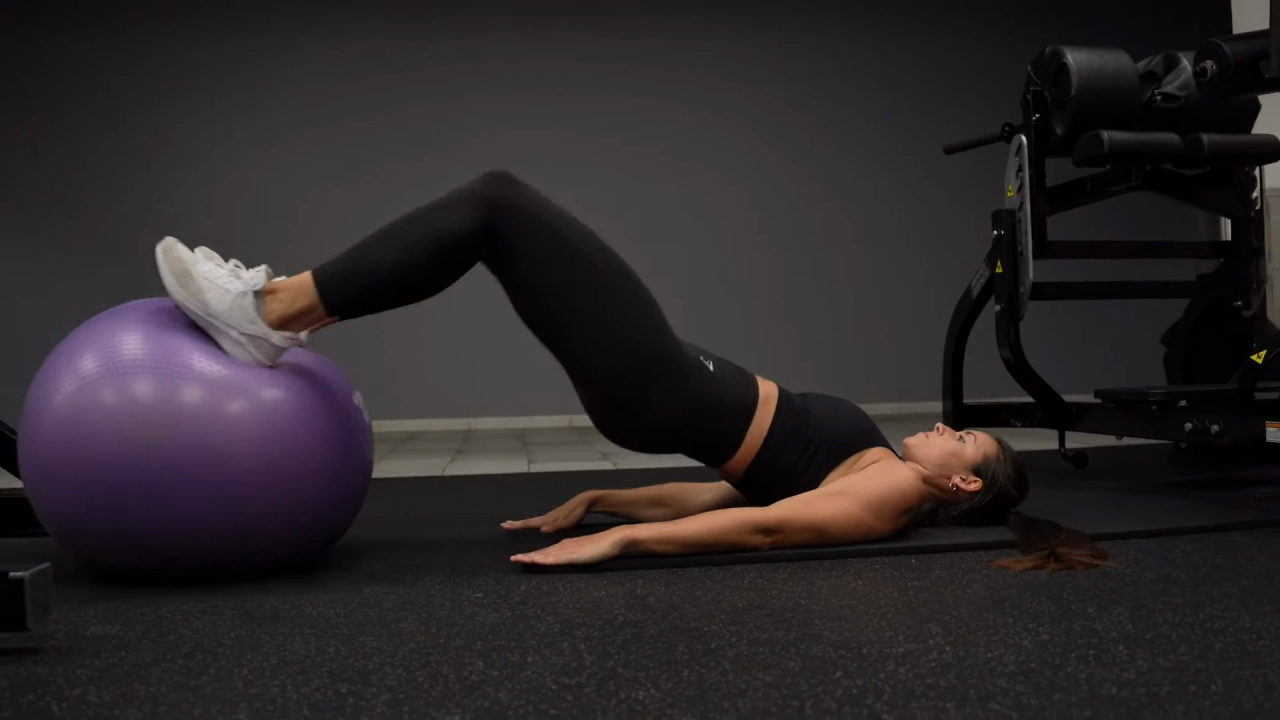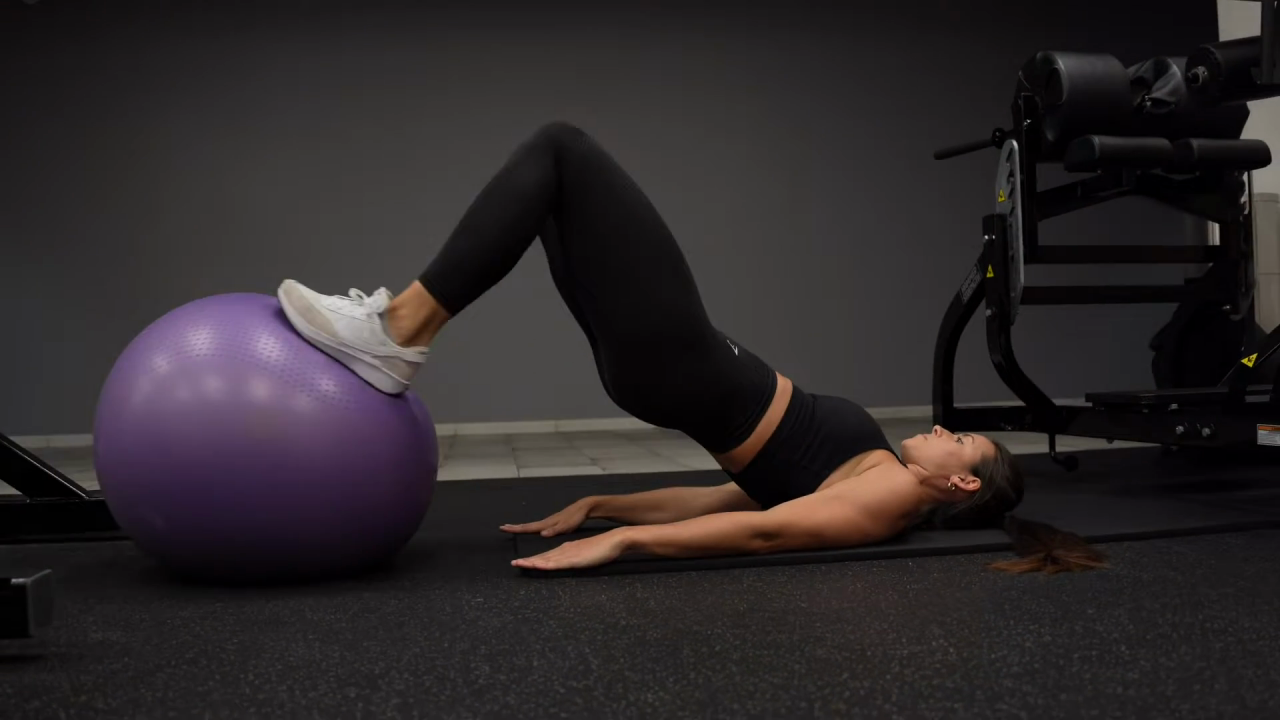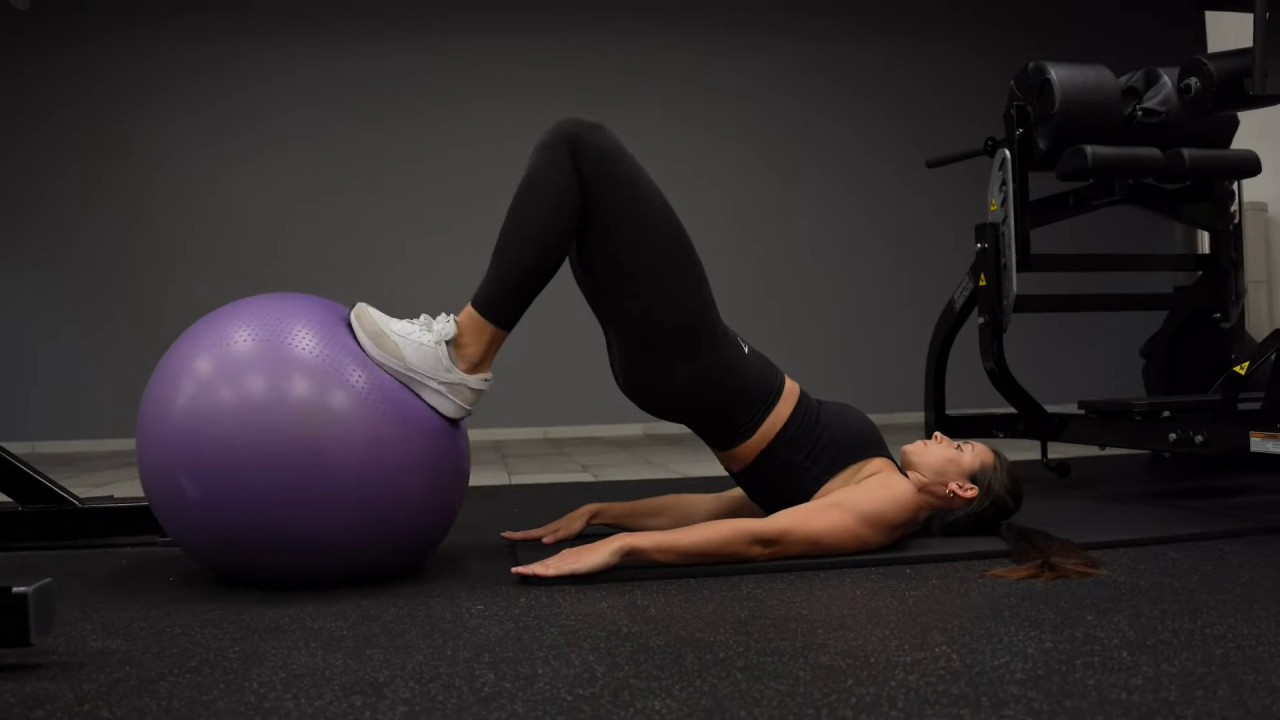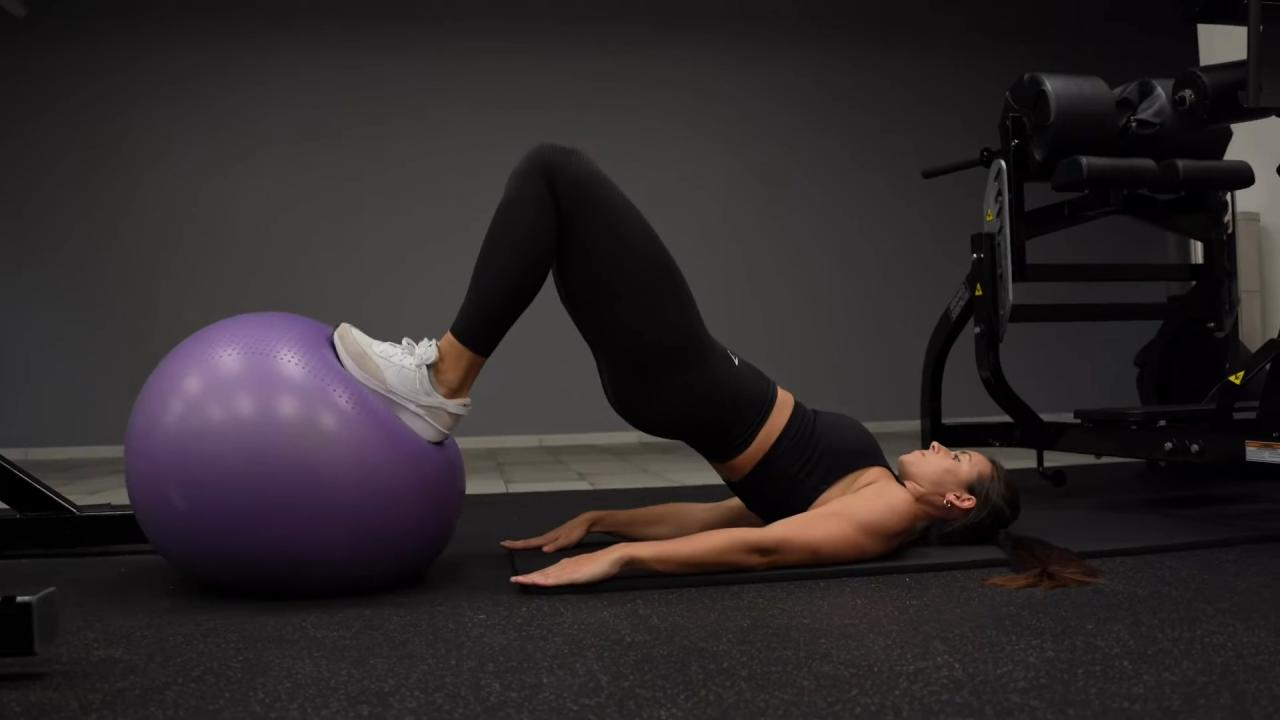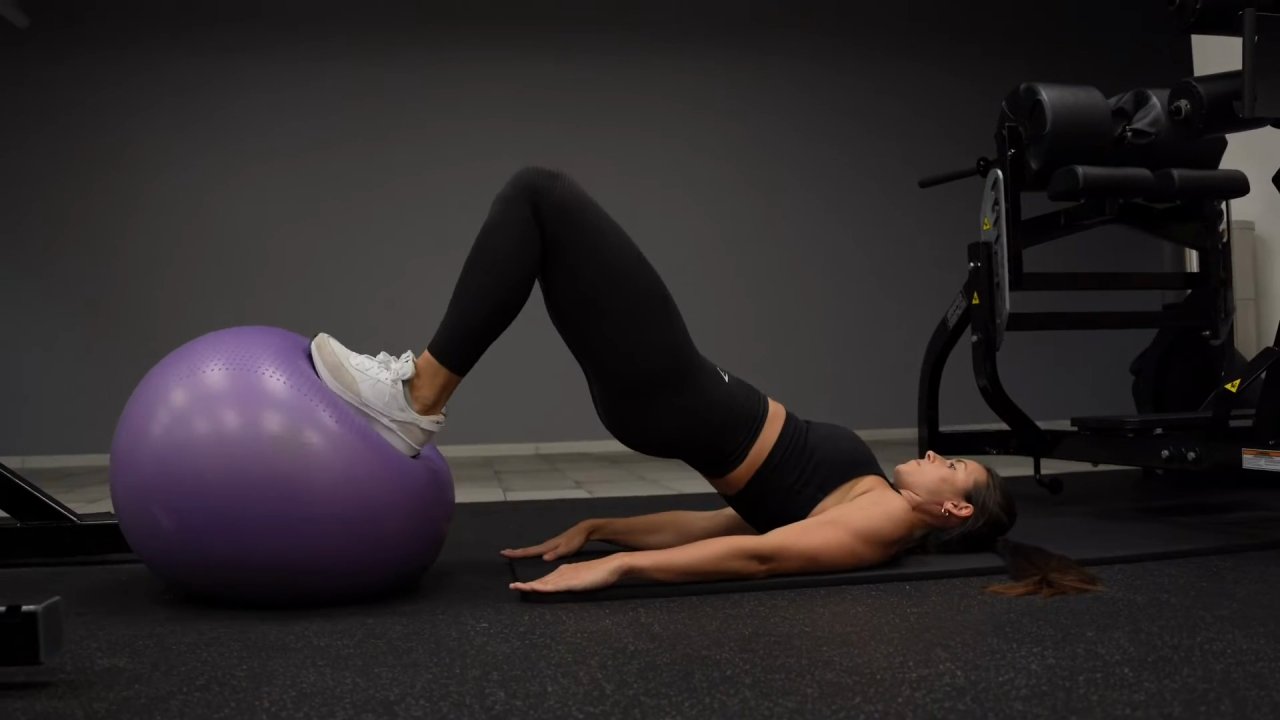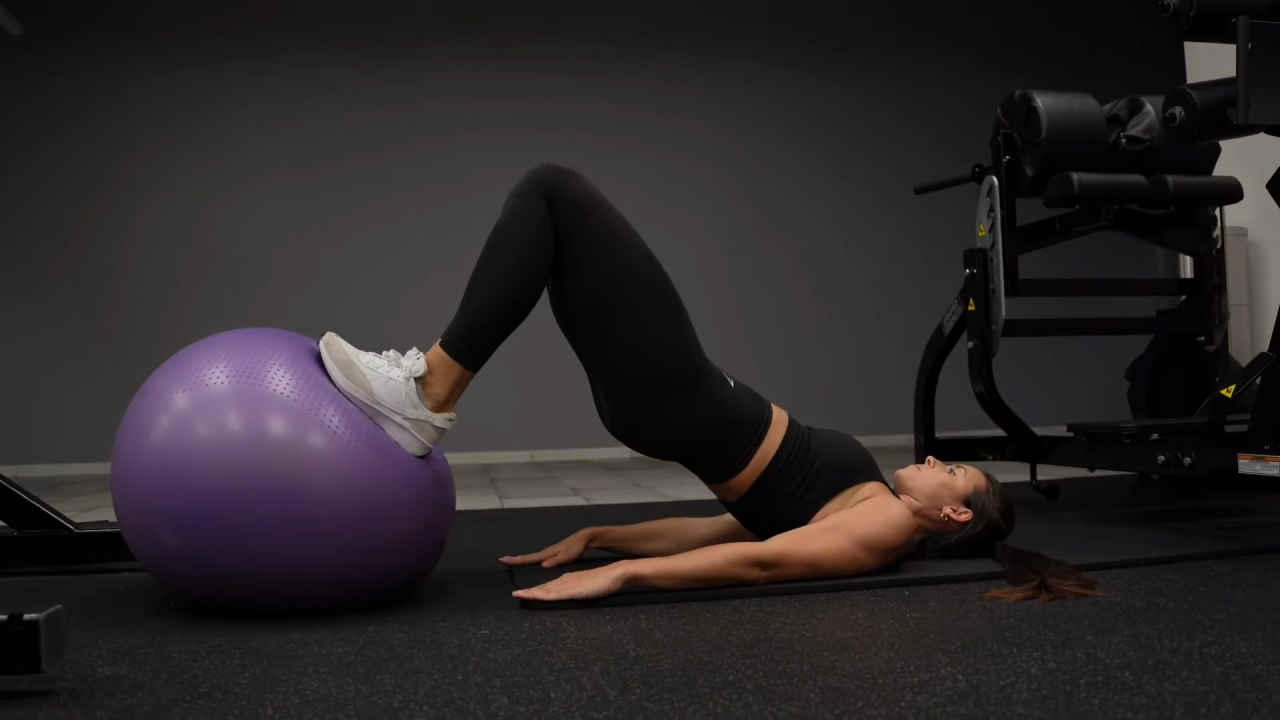
dt=0.2s
person 1, frame 1
left shoulder: (894, 496)
right shoulder: (885, 473)
left elbow: (765, 523)
left wrist: (614, 536)
right wrist: (596, 500)
left hip: (659, 392)
right hip: (668, 393)
left knee: (497, 197)
right knee: (496, 214)
left ankle: (273, 311)
right ankle: (278, 309)
person 1, frame 2
left shoulder: (889, 500)
right shoulder: (877, 478)
left elbow: (759, 529)
right elbow: (733, 494)
left wrist: (615, 541)
left hip: (675, 366)
right hip: (674, 367)
left knee: (560, 146)
right knee: (556, 173)
left ankle: (399, 330)
right ankle: (394, 327)
person 1, frame 3
left shoulder: (892, 504)
right shoulder: (884, 486)
left elbow: (766, 538)
left wrist: (619, 549)
left hip: (683, 363)
right hip: (684, 366)
left knee: (575, 142)
right knee: (579, 168)
left ankle: (462, 357)
right ankle: (461, 348)
person 1, frame 4
left shoulder: (891, 514)
right shoulder: (878, 495)
left elbow: (763, 547)
left wrist: (618, 558)
left hip: (678, 379)
right hip: (681, 382)
left knee: (551, 169)
right knee: (556, 188)
left ankle: (440, 381)
right ankle: (439, 371)
person 1, frame 5
left shoulder: (886, 522)
right shoulder: (874, 504)
left elbow: (759, 555)
left wrist: (615, 566)
left hip: (667, 399)
right hip: (671, 400)
left knee: (538, 194)
right knee: (543, 212)
left ankle: (416, 397)
right ankle: (417, 386)
person 1, frame 6
left shoulder: (887, 527)
right shoulder: (873, 511)
left elbow: (762, 562)
left wrist: (618, 575)
left hip: (669, 400)
right hip: (664, 401)
left knee: (553, 189)
right knee: (554, 228)
left ankle: (427, 392)
right ankle: (428, 385)
